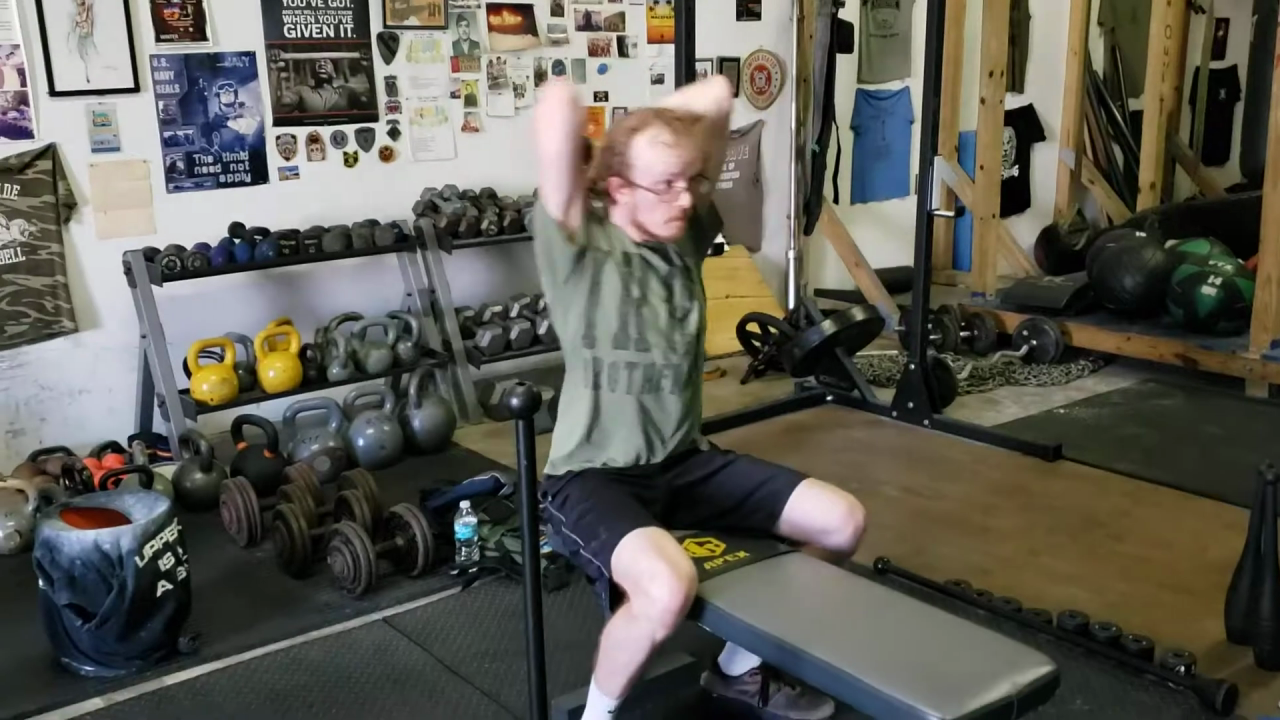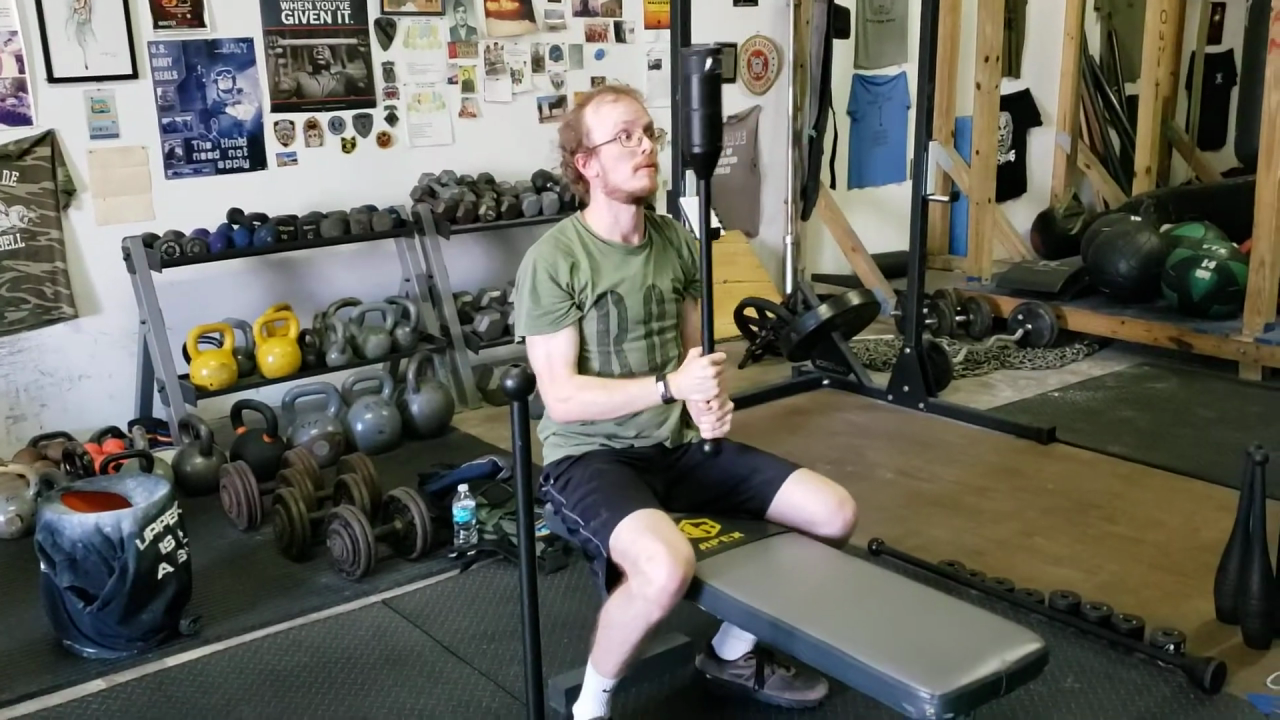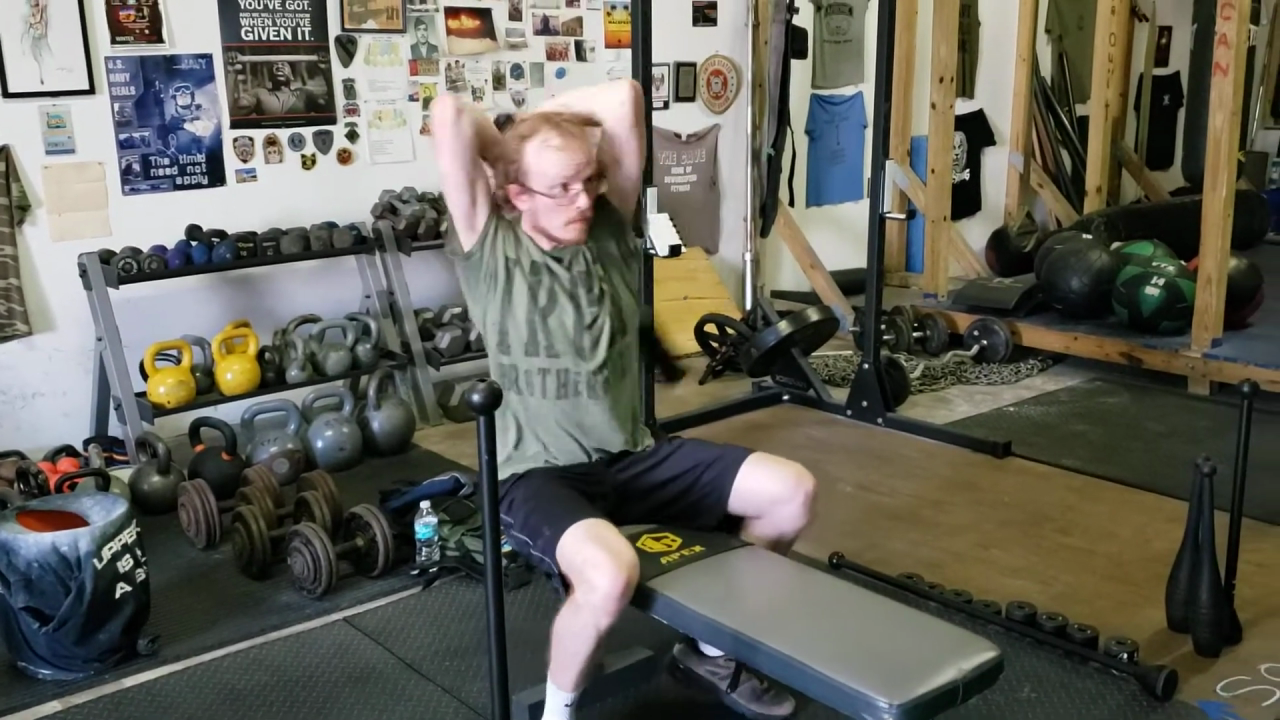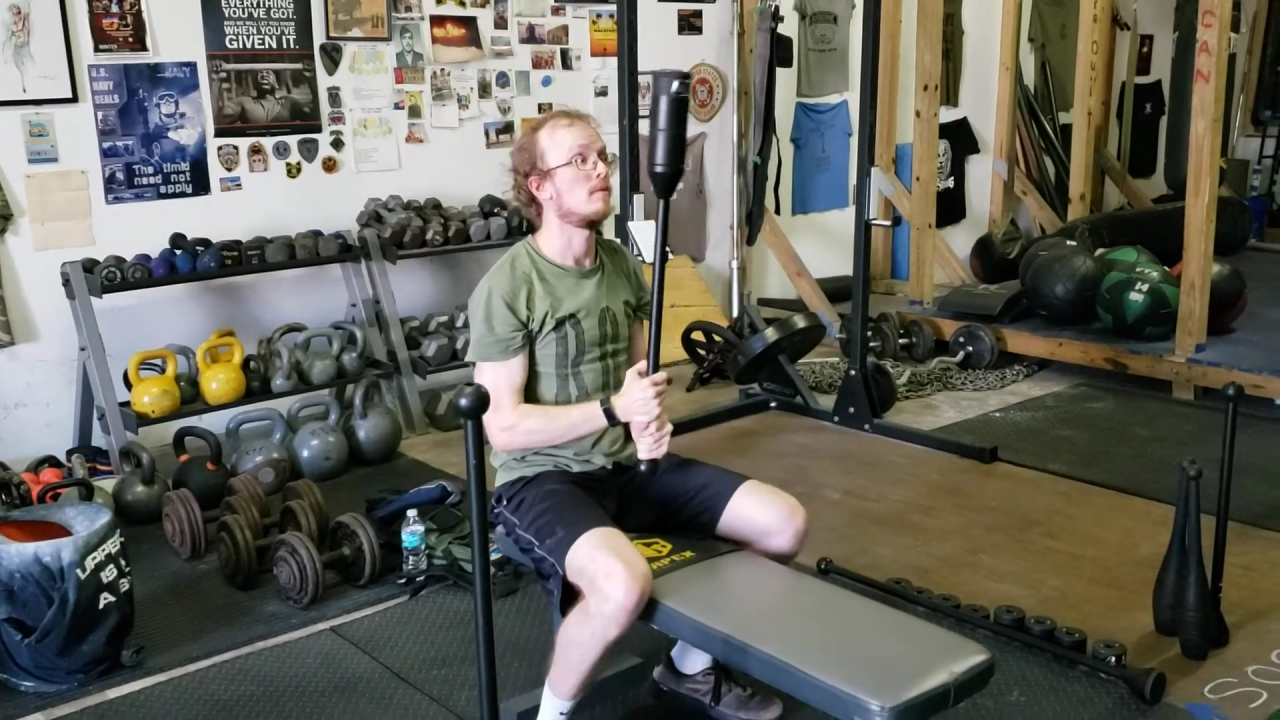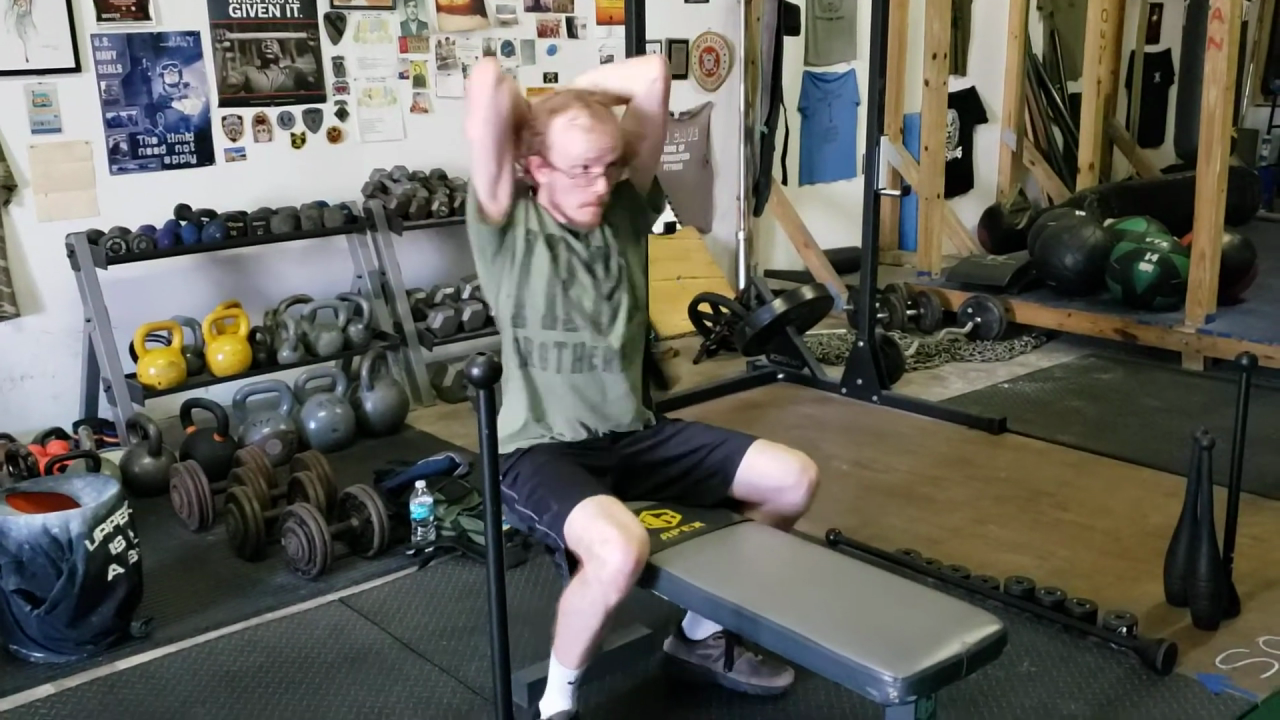
dt=1s
person 1, frame 1
left shoulder: (687, 227)
right shoulder: (574, 239)
left elbow: (717, 95)
right elbow: (557, 102)
left wrist: (632, 125)
right wrist: (594, 146)
left hip: (684, 460)
right hip: (592, 474)
left knee: (842, 520)
right knee: (666, 587)
left ankle: (739, 666)
person 1, frame 2
left shoulder: (674, 239)
right shoulder: (552, 260)
right elbow: (563, 399)
left wrist: (705, 398)
right wrist: (671, 387)
left hip: (676, 445)
right hip: (589, 456)
left knee: (834, 513)
right knee: (664, 568)
left ankle: (732, 652)
person 1, frame 3
left shoulder: (608, 230)
right shoulder: (487, 248)
left elbow: (624, 102)
right elbow: (449, 115)
left wrist: (559, 111)
right wrist: (519, 137)
left hip: (633, 455)
right hip: (539, 474)
left knee: (791, 491)
right knee: (610, 575)
left ankle: (713, 647)
person 1, frame 4
left shoulder: (622, 265)
right shoulder: (506, 289)
right elbow: (504, 429)
left wrist: (649, 416)
right wrist: (615, 410)
left hip: (626, 466)
right hip: (540, 481)
left knee: (784, 523)
right knee: (621, 584)
left ankle: (691, 664)
person 1, frame 5
left shoulder: (624, 207)
right shoulder: (505, 221)
left elbow: (652, 74)
right elbow: (485, 86)
left wrist: (571, 98)
right wrist: (539, 113)
left hip: (634, 434)
right hip: (541, 451)
left knee: (795, 479)
right knee: (619, 552)
left ankle: (702, 632)
